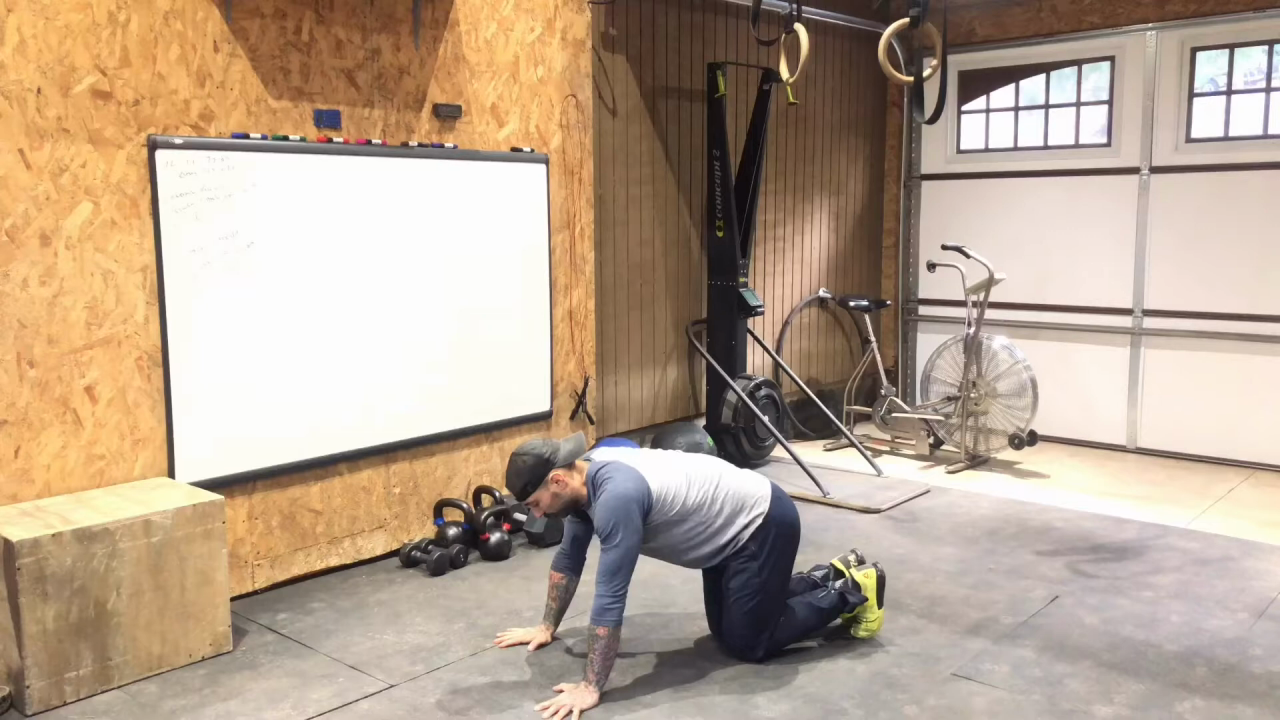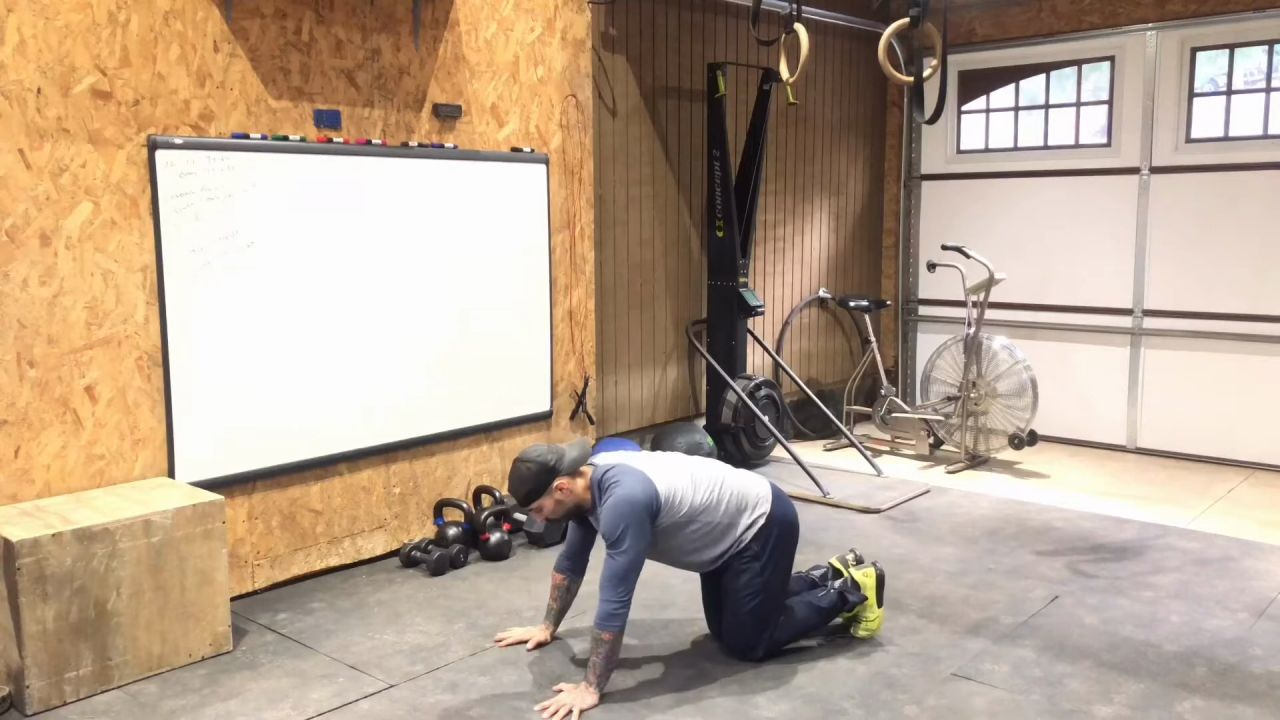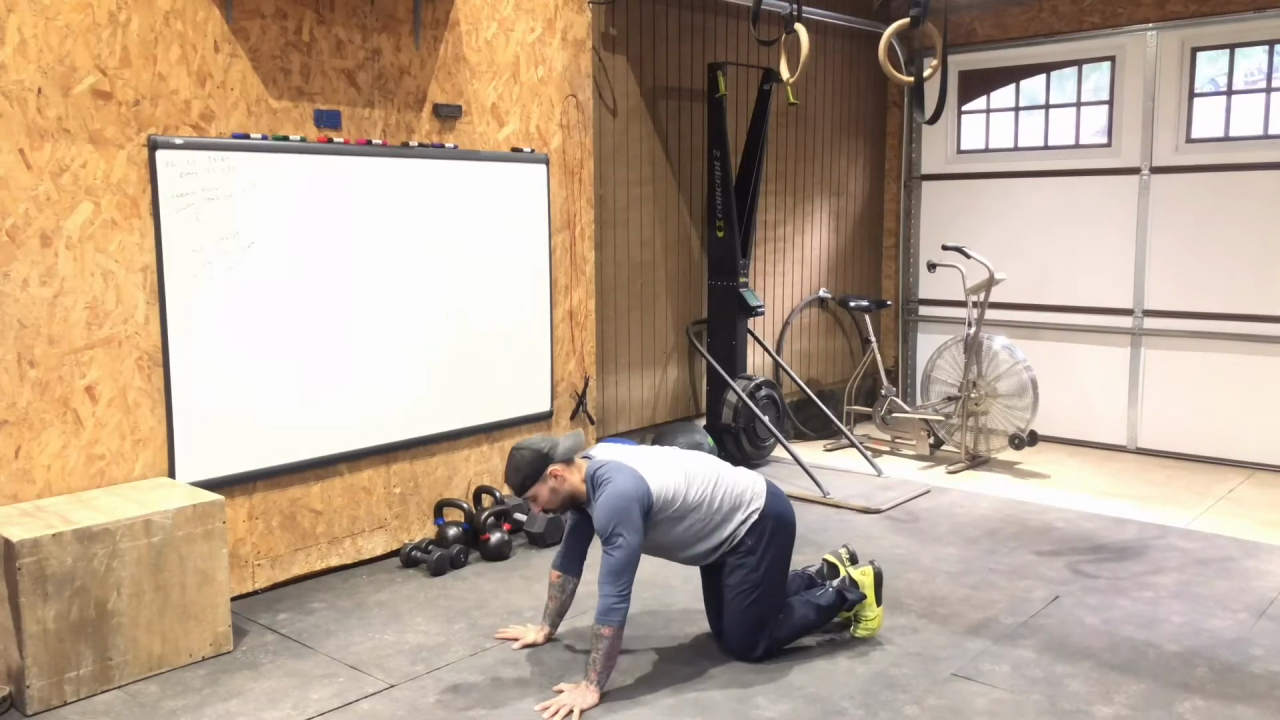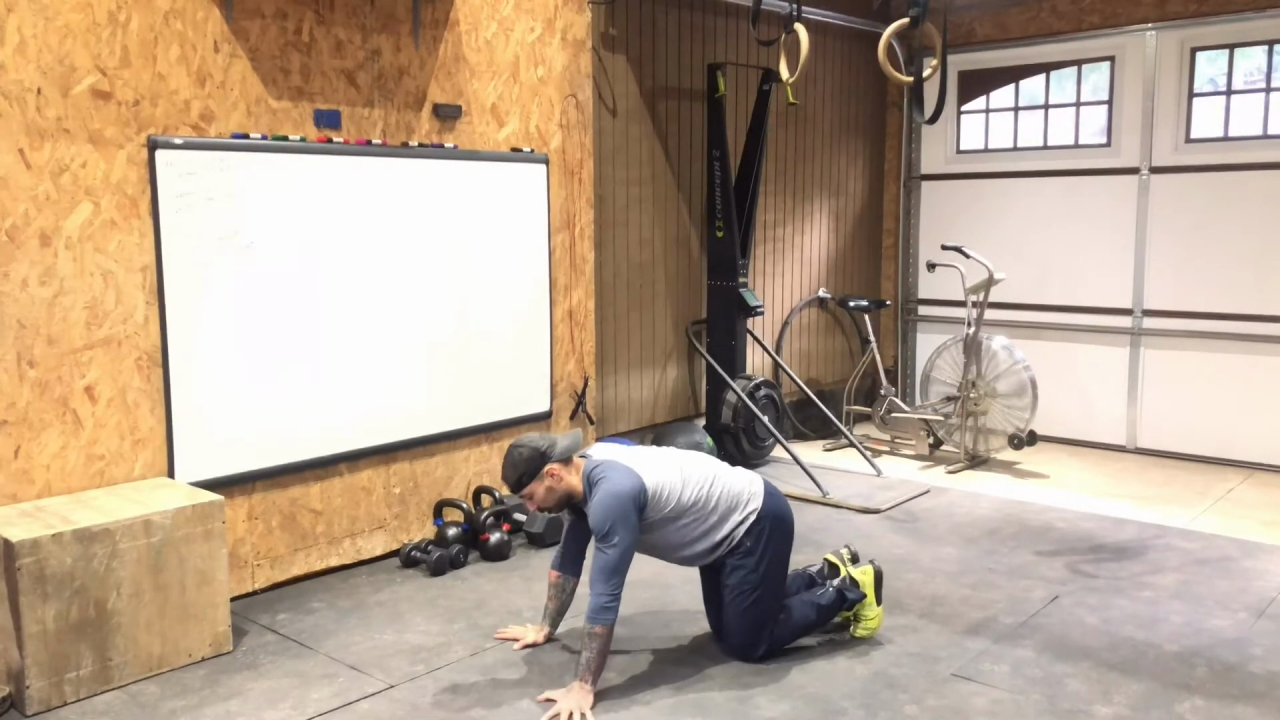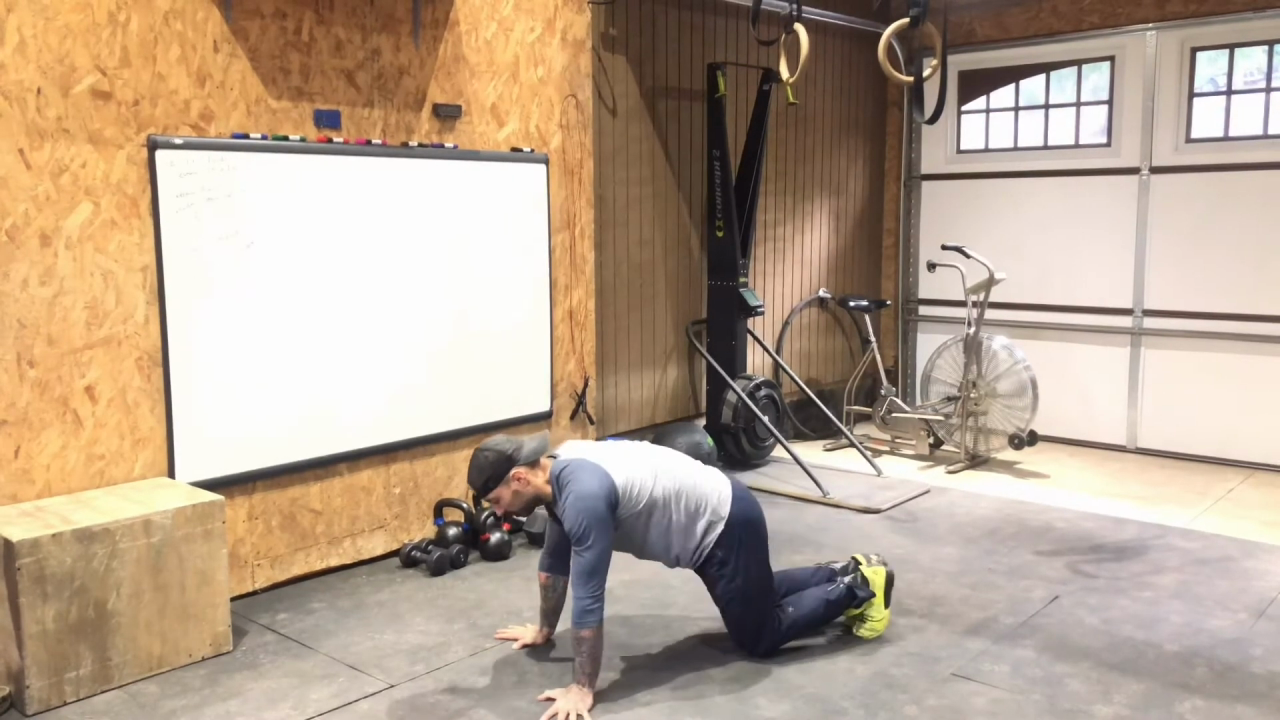
dt=1s
person 1, frame 1
left shoulder: (616, 495)
right shoulder: (585, 479)
left elbow: (611, 595)
right elbow: (568, 560)
left wrist: (590, 687)
right wrist: (546, 627)
left hip: (763, 523)
right hip: (733, 521)
left knee: (748, 643)
right knee: (724, 630)
left ankle: (852, 590)
right ankle: (832, 576)
person 1, frame 2
left shoulder: (623, 500)
right shoulder: (587, 482)
left elbow: (614, 600)
right elbow: (571, 563)
left wrist: (591, 688)
right wrist: (547, 627)
left hip: (763, 524)
right hip: (730, 525)
left knee: (747, 643)
right knee: (723, 630)
left ankle: (852, 590)
right ankle: (831, 575)
person 1, frame 3
left shoulder: (616, 494)
right shoulder: (585, 476)
left elbow: (614, 595)
right elbow: (569, 560)
left wrist: (591, 687)
right wrist: (545, 628)
left hip: (759, 520)
right hip: (729, 520)
left knee: (747, 643)
right knee: (725, 630)
left ankle: (852, 589)
right ankle: (828, 572)
person 1, frame 4
left shoulder: (612, 493)
right shoulder: (584, 474)
left elbow: (605, 594)
right elbow: (569, 558)
left wrist: (583, 688)
right wrist: (545, 627)
left hip: (757, 520)
right hip: (729, 521)
left knee: (748, 644)
right knee: (726, 631)
left ankle: (851, 588)
right ankle: (827, 573)
person 1, frame 5
left shoulder: (582, 495)
right shoulder: (557, 473)
left elbow: (588, 597)
right elbow: (554, 561)
right wrist: (543, 629)
left hip: (726, 522)
right hip: (708, 515)
left knee: (757, 637)
right knee: (757, 595)
left ankle: (861, 586)
right ankle: (845, 572)
